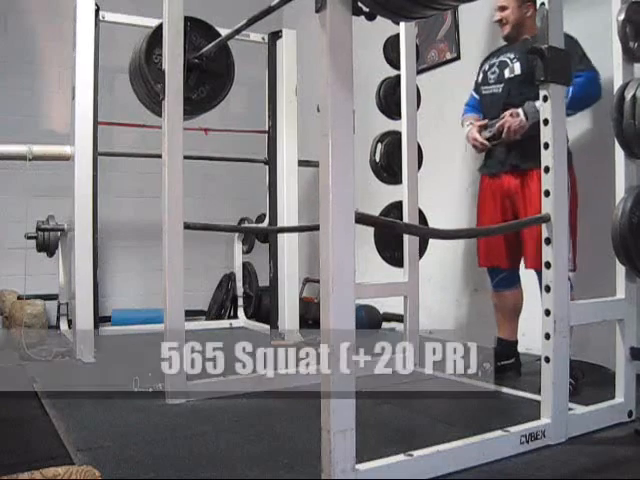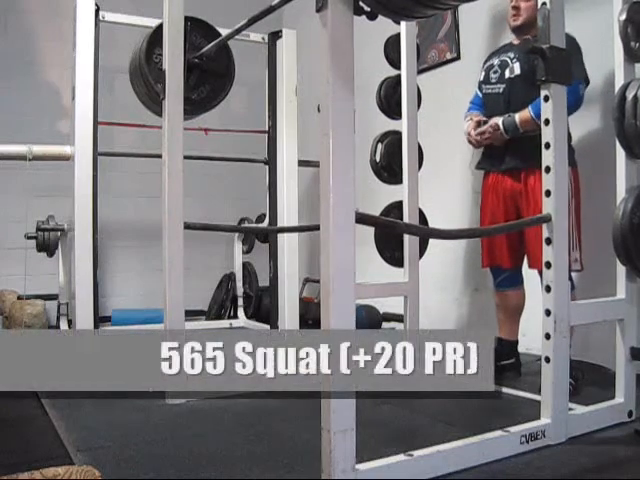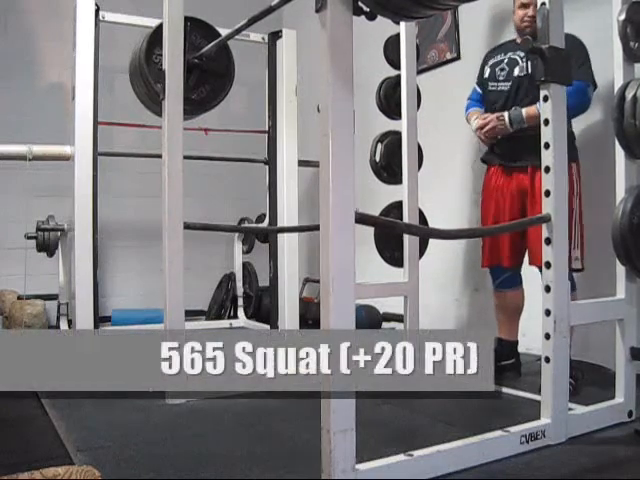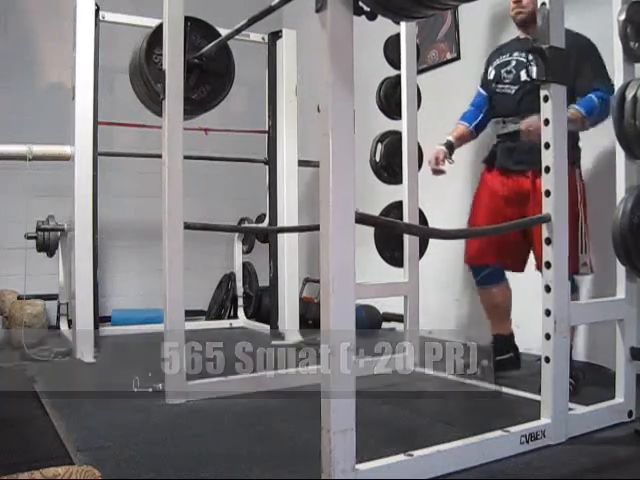
dt=1s
person 1, frame 1
right shoulder: (492, 59)
left elbow: (588, 86)
right elbow: (474, 105)
left wrist: (530, 112)
right wrist: (470, 126)
left hip: (539, 170)
right hip: (495, 171)
left knee: (547, 266)
right knee: (498, 265)
right ankle: (506, 352)
person 1, frame 2
right shoulder: (496, 56)
left elbow: (568, 94)
right elbow: (479, 101)
left wrist: (508, 125)
right wrist: (472, 123)
left hip: (544, 169)
right hip: (499, 171)
right knee: (502, 264)
right ankle: (506, 352)
person 1, frame 3
left shoulder: (566, 46)
right shoulder: (496, 55)
left elbow: (577, 96)
right elbow: (474, 100)
left wrist: (512, 119)
right wrist: (479, 120)
right hip: (501, 168)
right knee: (500, 263)
right ankle: (507, 352)
person 1, frame 4
left shoulder: (573, 45)
right shoulder: (499, 54)
left elbow: (600, 98)
right elbow: (480, 109)
right wrist: (449, 144)
right hip: (501, 169)
right knee: (481, 259)
left ankle: (563, 363)
right ankle: (504, 348)
